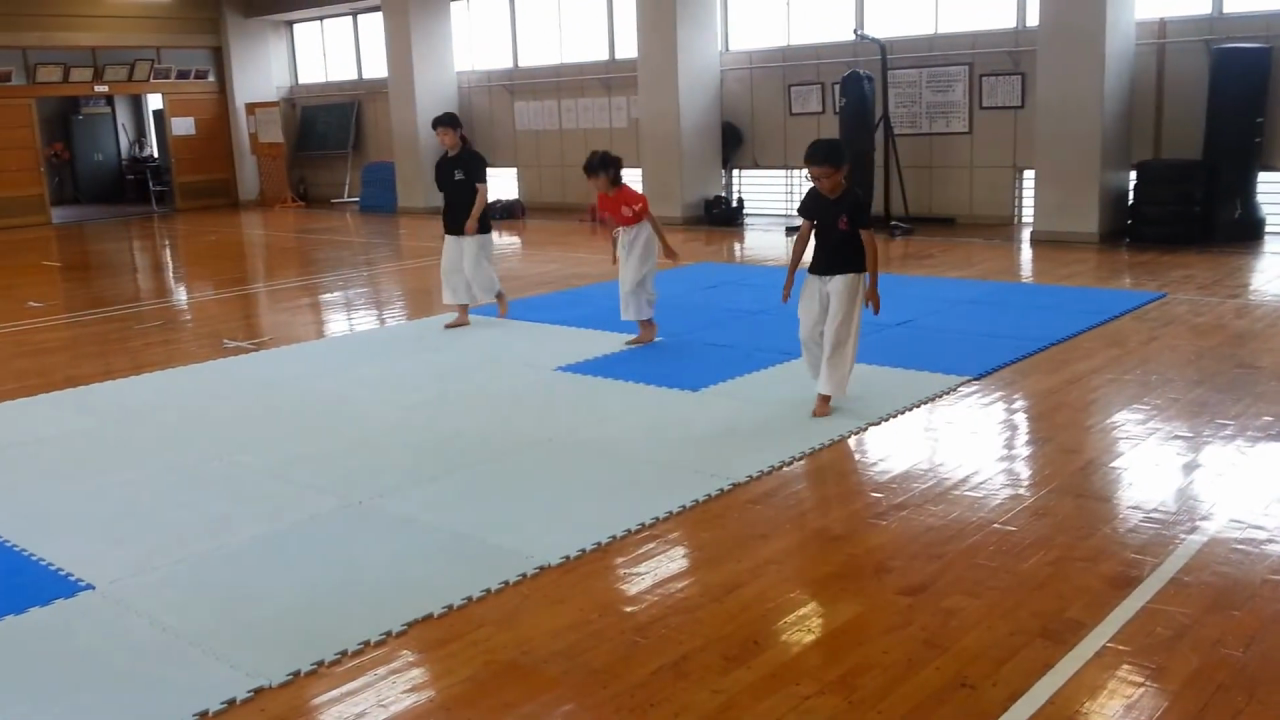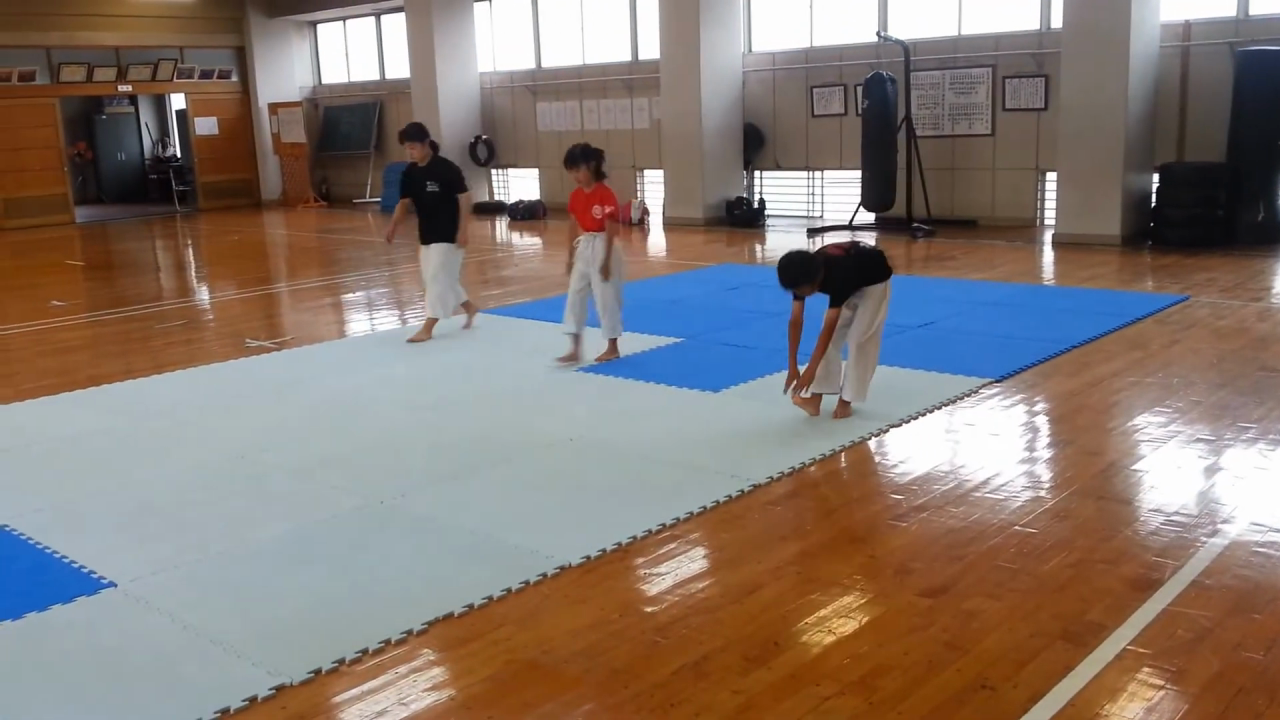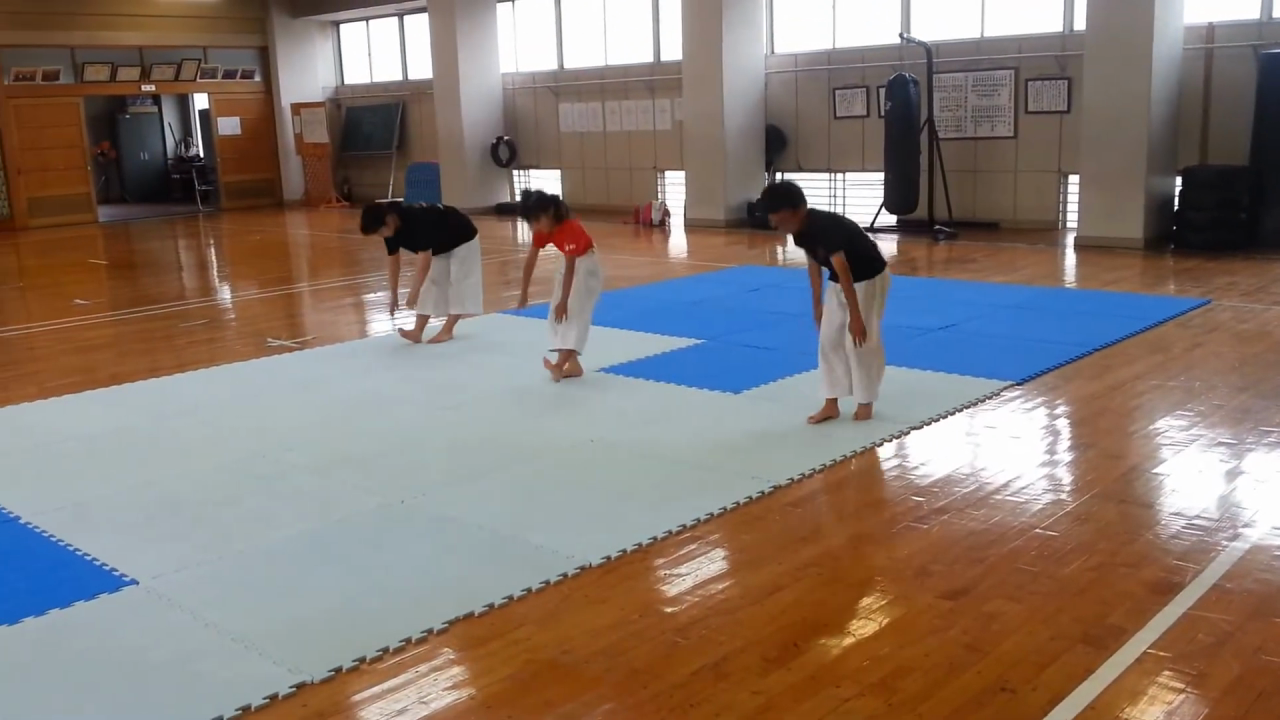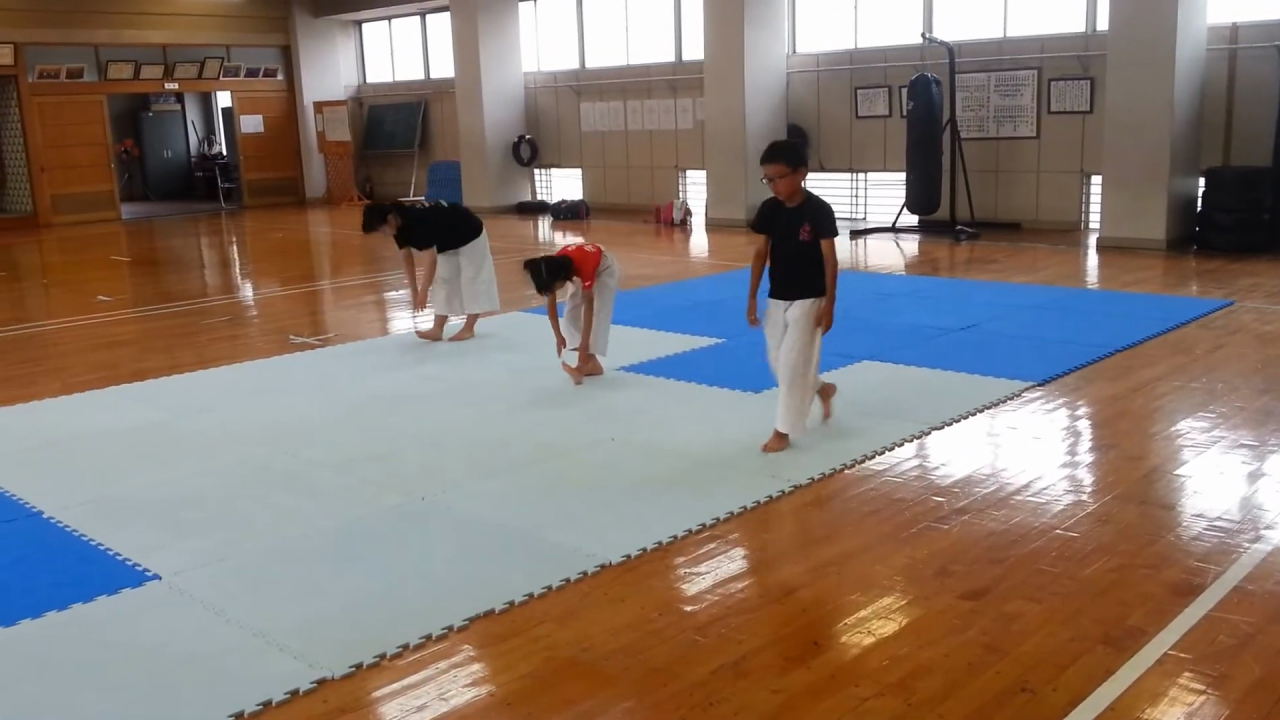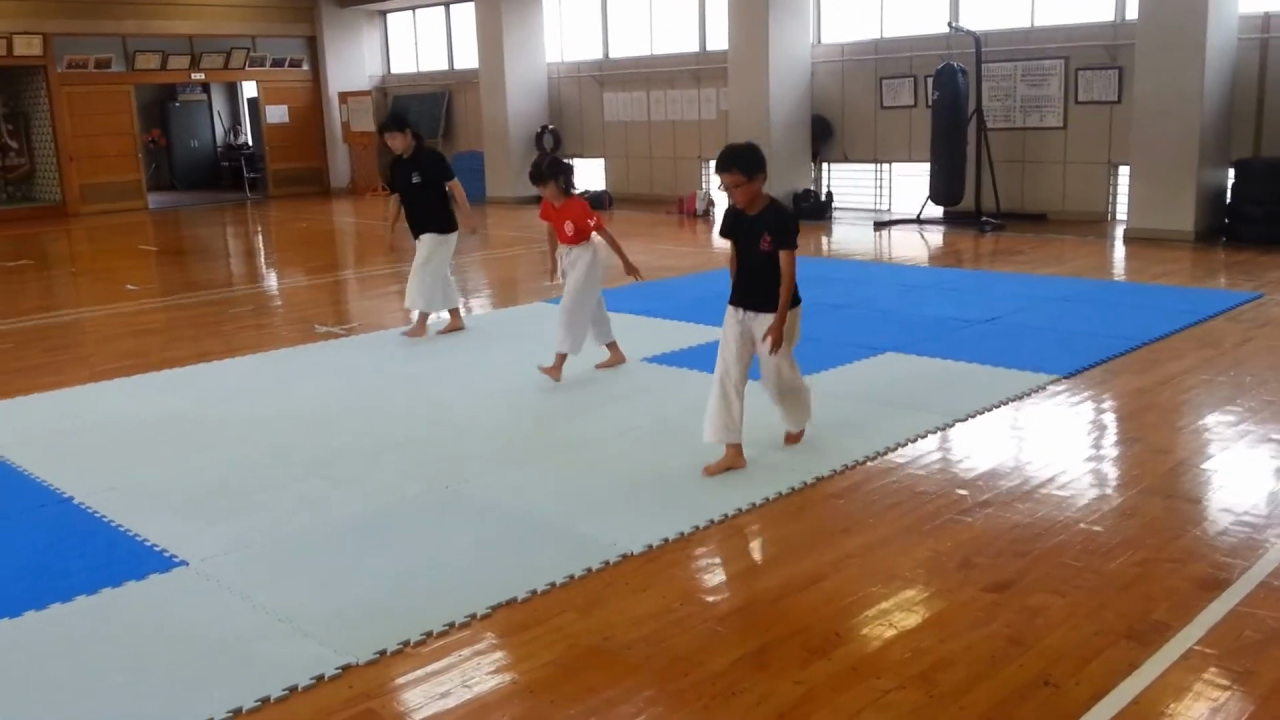
dt=0.5s
person 1, frame 1
left shoulder: (856, 202)
right shoulder: (813, 197)
left elbow: (869, 244)
right elbow: (803, 235)
left wrist: (872, 287)
right wrist: (790, 275)
left hip: (847, 275)
right hip: (816, 274)
left knee: (838, 335)
right knee: (809, 331)
left ankle: (825, 395)
right ankle: (838, 376)
person 1, frame 2
left shoulder: (838, 274)
right shoulder: (803, 275)
left elbow: (828, 327)
right elbow: (795, 321)
left wrist: (811, 369)
right wrist: (792, 367)
left hip: (874, 281)
right hip: (851, 281)
left knee: (861, 338)
right knee: (832, 340)
left ankle: (846, 400)
right ankle: (815, 399)
person 1, frame 3
left shoulder: (826, 227)
right shoulder: (801, 229)
left elbow: (843, 272)
right elbow: (814, 266)
left wrist: (855, 316)
right wrist: (817, 304)
left hip: (866, 279)
right hip: (838, 282)
left knee: (862, 342)
right knee: (829, 341)
left ankle: (865, 400)
right ankle: (831, 403)
person 1, frame 4
left shoulder: (819, 211)
right shoulder: (769, 209)
left elbow: (830, 260)
right elbow: (760, 254)
left wrist: (828, 305)
right wrist: (752, 298)
left hip: (810, 301)
right hip: (776, 299)
left knee: (795, 364)
right knee: (780, 363)
left ankle: (784, 430)
right ankle: (823, 389)
person 1, frame 5
left shoulder: (781, 218)
right shoulder: (733, 216)
left elbow: (788, 273)
left wrist: (779, 322)
left hip: (774, 312)
right hip: (738, 310)
left knee: (777, 376)
right knee: (727, 376)
left ankle: (797, 424)
right ankle: (733, 451)
person 2, frame 1
left shoulder: (627, 194)
right shoulder: (602, 198)
left elbow: (650, 218)
left wrist: (665, 245)
right wrist: (615, 249)
left hip: (641, 236)
right hip: (626, 237)
left knee: (634, 284)
right knee: (626, 286)
left ankle: (649, 325)
right ankle: (645, 331)
person 2, frame 2
left shoulder: (606, 194)
right shoulder: (576, 195)
left elbow: (611, 230)
left wrist: (606, 261)
right wrist: (571, 256)
left hip: (603, 249)
right hip: (584, 247)
left knee: (606, 300)
right knee: (575, 297)
left ankle: (613, 348)
right ankle: (574, 349)
person 2, frame 3
left shoulder: (569, 228)
right shoulder: (541, 230)
left elbow: (570, 267)
right elbow: (530, 261)
left wrist: (563, 301)
right wrist: (524, 293)
left hip: (586, 265)
right hip: (567, 265)
left knee: (574, 312)
right knee: (556, 316)
left ankle: (561, 364)
right ankle: (573, 364)
person 2, frame 4
left shoulder: (581, 267)
right shoulder: (551, 268)
left elbow: (588, 306)
right elbow: (551, 304)
left wrist: (584, 342)
right wrist: (558, 335)
left hip: (602, 268)
right hip: (580, 272)
left knee: (596, 315)
right knee: (571, 314)
left ankle: (582, 365)
right ankle: (591, 363)
person 2, frame 5
left shoulder: (577, 206)
right shoulder: (547, 205)
left elbow: (605, 234)
left wrist: (626, 263)
right wrist: (553, 263)
left hip: (584, 258)
right hip: (565, 257)
left knee: (570, 310)
right knee: (590, 307)
left ankle: (557, 366)
right ankle: (615, 354)
person 3, frame 1
left shoulder: (473, 158)
right shoulder: (442, 164)
left elbow: (482, 190)
left wrist: (473, 218)
right wrist: (449, 221)
left hip: (475, 226)
right hip: (453, 228)
left knee: (474, 269)
right knee: (451, 269)
left ankle: (500, 298)
right ankle: (462, 315)
person 3, frame 2
left shoulder: (446, 168)
right shoulder: (410, 172)
left elbow: (464, 199)
right elbow: (404, 203)
left wrist: (462, 231)
right wrist: (393, 227)
left hip: (448, 236)
right hip: (426, 237)
left knee: (439, 279)
right knee: (433, 279)
left ankle: (427, 329)
right ankle: (469, 307)
person 3, frame 3
left shoulder: (417, 220)
right shoulder: (390, 228)
left elbow: (424, 260)
right elbow: (393, 261)
left wrist: (414, 292)
right wrist: (393, 295)
left hip: (462, 240)
left knee: (460, 281)
right knee: (433, 281)
left ankle: (447, 330)
right ankle: (417, 331)
person 3, frame 4
left shoulder: (419, 221)
right shoulder: (398, 224)
left elbow: (431, 259)
right elbow: (406, 257)
left wrist: (423, 292)
right wrist: (413, 290)
left hip: (469, 235)
left knee: (472, 280)
right knee: (443, 281)
left ankle: (468, 329)
right ankle: (437, 329)
person 3, frame 5
left shoulder: (431, 158)
right shoulder: (396, 166)
left elbow: (454, 187)
right elbow: (396, 199)
left wrist: (468, 218)
right wrist: (390, 229)
left hip: (440, 229)
right hip: (422, 231)
left knee: (422, 273)
right knee: (437, 275)
left ankle: (420, 324)
right ankle: (456, 319)
